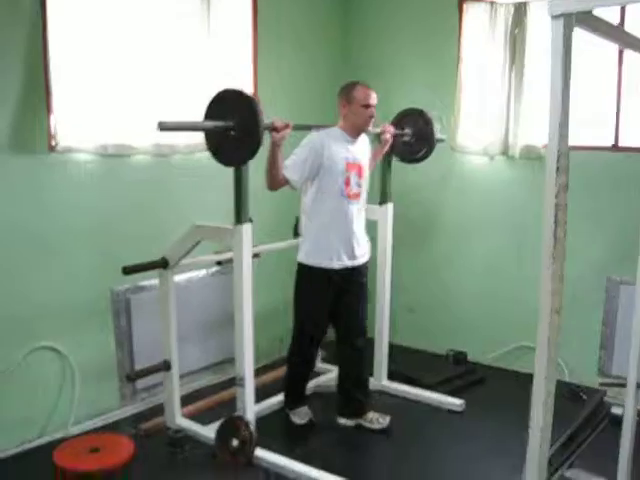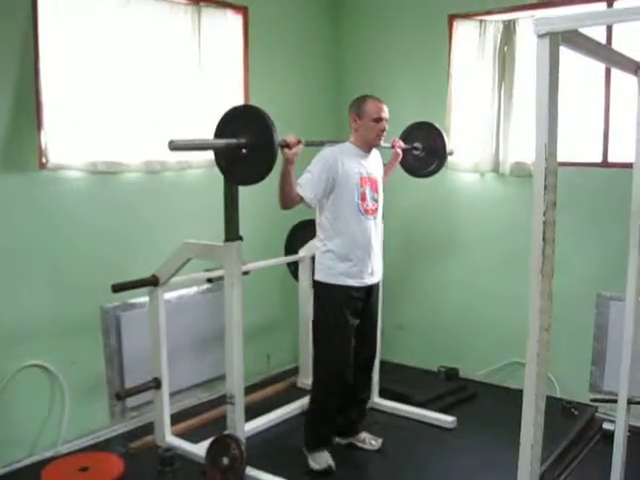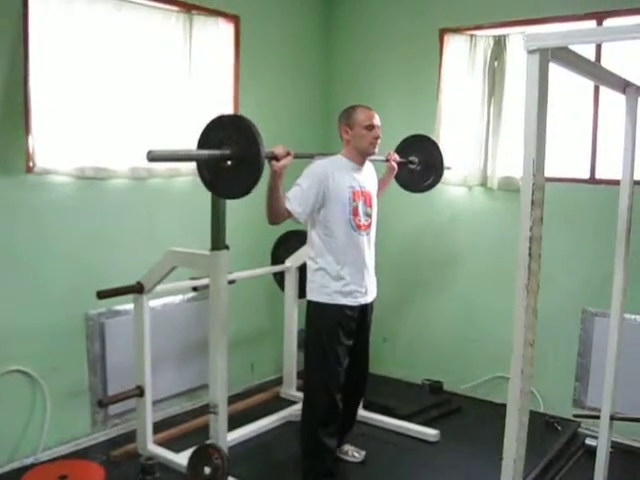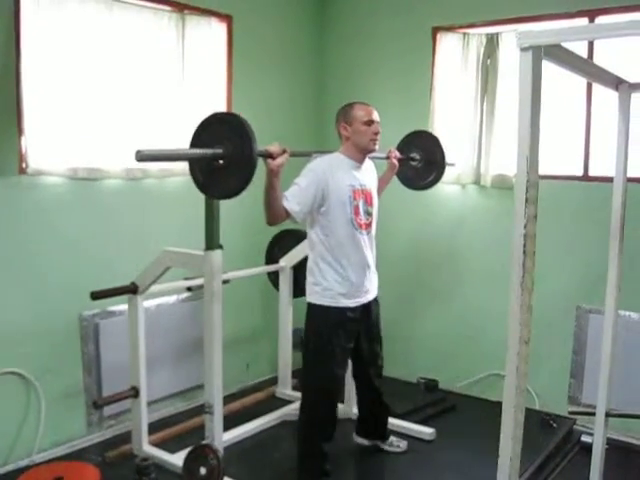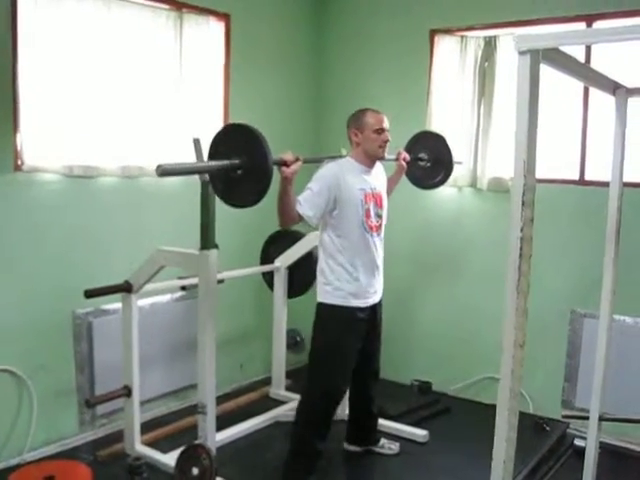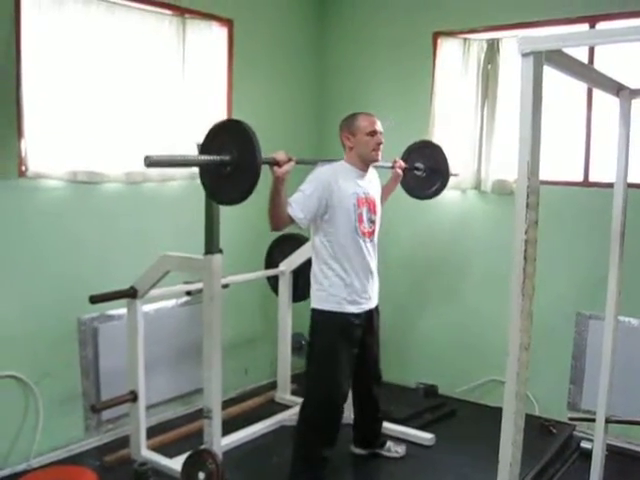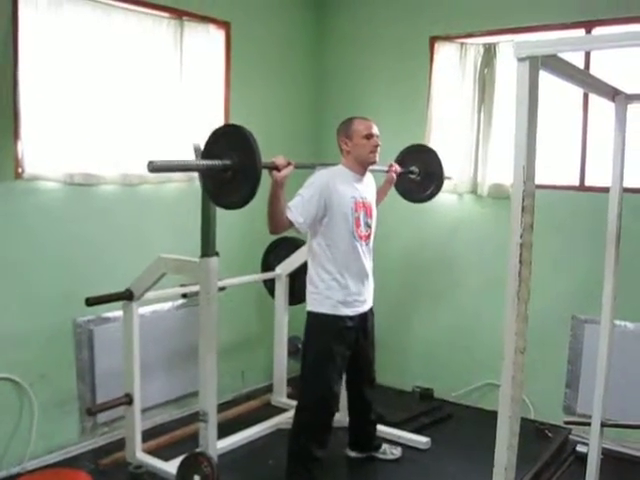
dt=0.5s
person 1, frame 1
left shoulder: (362, 143)
right shoulder: (319, 143)
right elbow: (275, 182)
left wrist: (383, 145)
right wrist: (275, 145)
left hip: (355, 260)
right hip: (319, 262)
left knee: (355, 339)
right knee: (307, 338)
left ankle: (354, 408)
right ankle: (294, 401)
person 1, frame 2
left shoulder: (374, 158)
right shoulder: (332, 158)
right elbow: (288, 201)
left wrist: (395, 160)
right wrist: (288, 162)
left hip: (369, 276)
right hip: (336, 279)
left knee: (362, 361)
right knee: (334, 365)
left ankle: (349, 427)
right ankle: (317, 442)
person 1, frame 3
left shoulder: (368, 171)
right shoulder: (323, 171)
right elbow: (277, 216)
left wrist: (390, 174)
right wrist: (276, 175)
left hip: (363, 294)
right hip: (330, 298)
left knee: (355, 380)
right knee: (325, 387)
left ankle: (337, 440)
person 1, frame 4
left shoulder: (368, 169)
right shoulder: (322, 170)
right elbow: (276, 216)
left wrist: (391, 170)
right wrist: (273, 174)
left hip: (366, 293)
right hip: (330, 299)
left knee: (371, 372)
right knee: (322, 387)
left ankle: (373, 431)
person 1, frame 5
left shoulder: (377, 172)
right shoulder: (334, 174)
right elbow: (289, 220)
left wrist: (400, 171)
right wrist: (287, 180)
left hip: (371, 295)
right hip: (340, 299)
left knee: (366, 375)
right knee: (325, 386)
left ankle: (361, 435)
person 1, frame 6
left shoulder: (371, 178)
right shoulder: (327, 178)
right elbow: (279, 222)
left wrist: (395, 180)
right wrist: (279, 180)
left hip: (367, 301)
right hip: (335, 306)
left knee: (369, 379)
right knee: (326, 392)
left ankle: (369, 439)
person 1, frame 7
left shoulder: (367, 182)
right shoulder: (325, 182)
right elbow: (278, 225)
left wrist: (389, 182)
right wrist: (277, 184)
left hip: (362, 303)
right hip: (330, 308)
left knee: (363, 381)
right knee: (319, 395)
left ankle: (363, 441)
